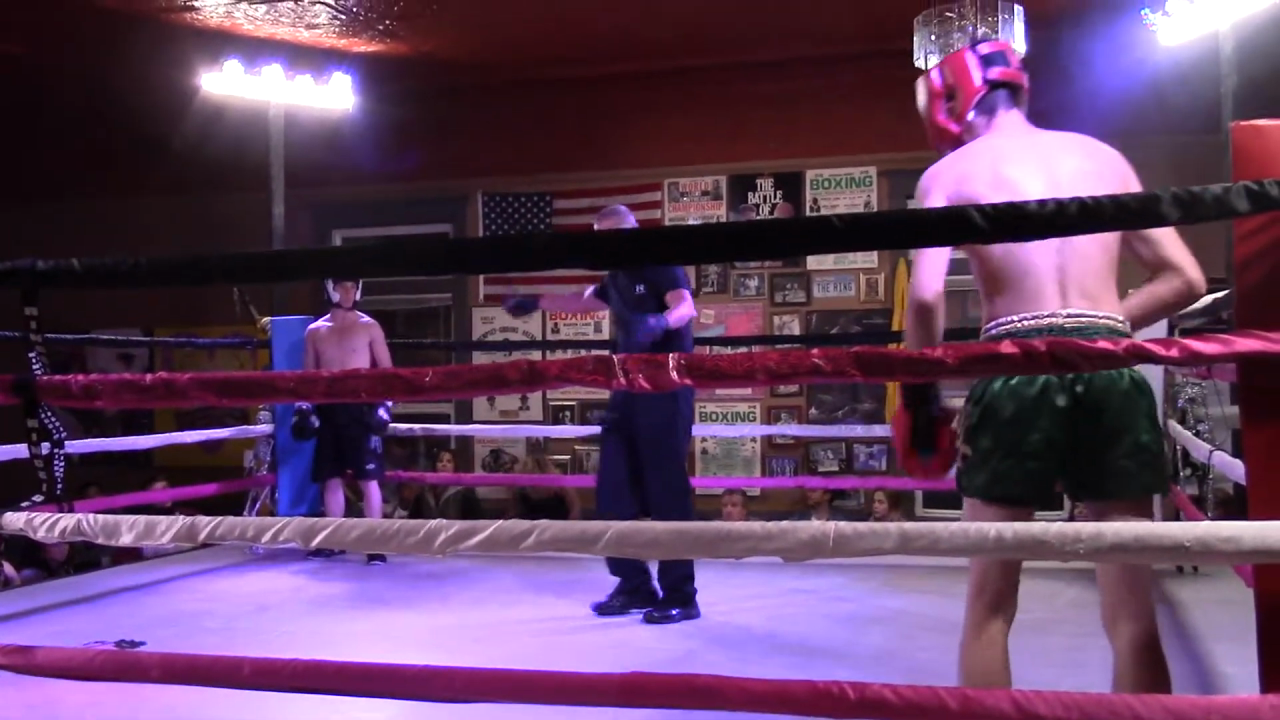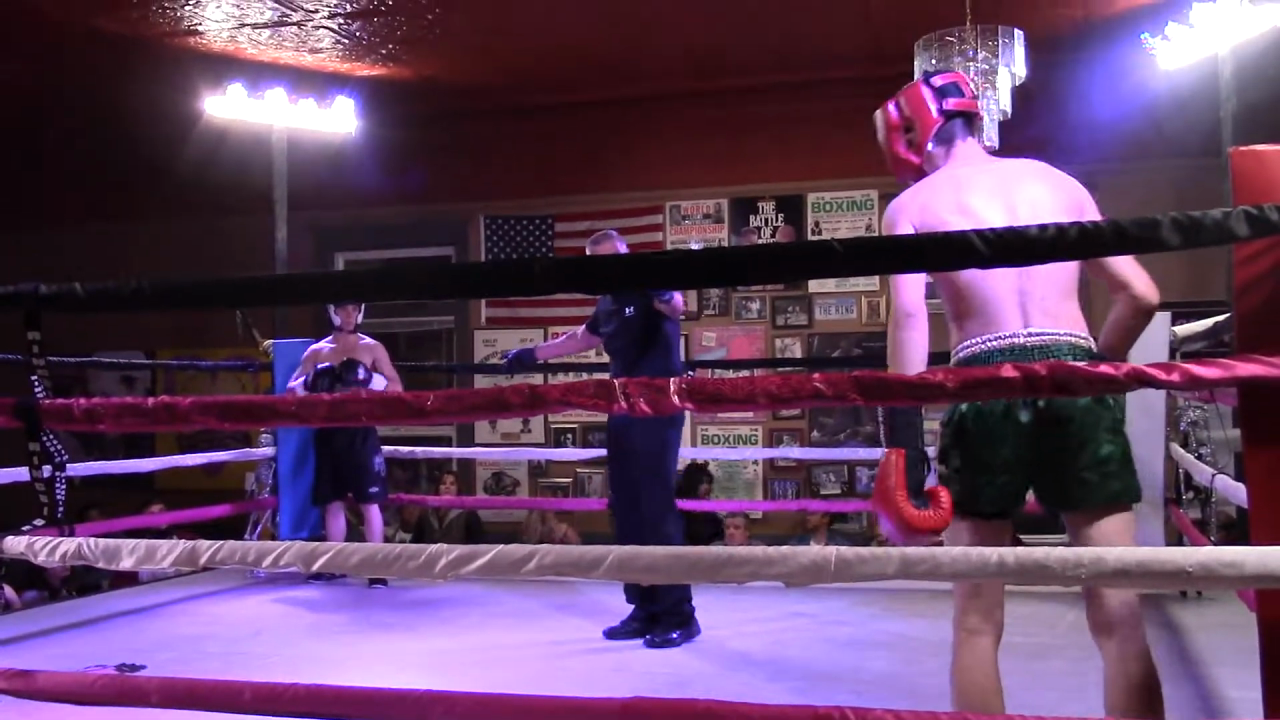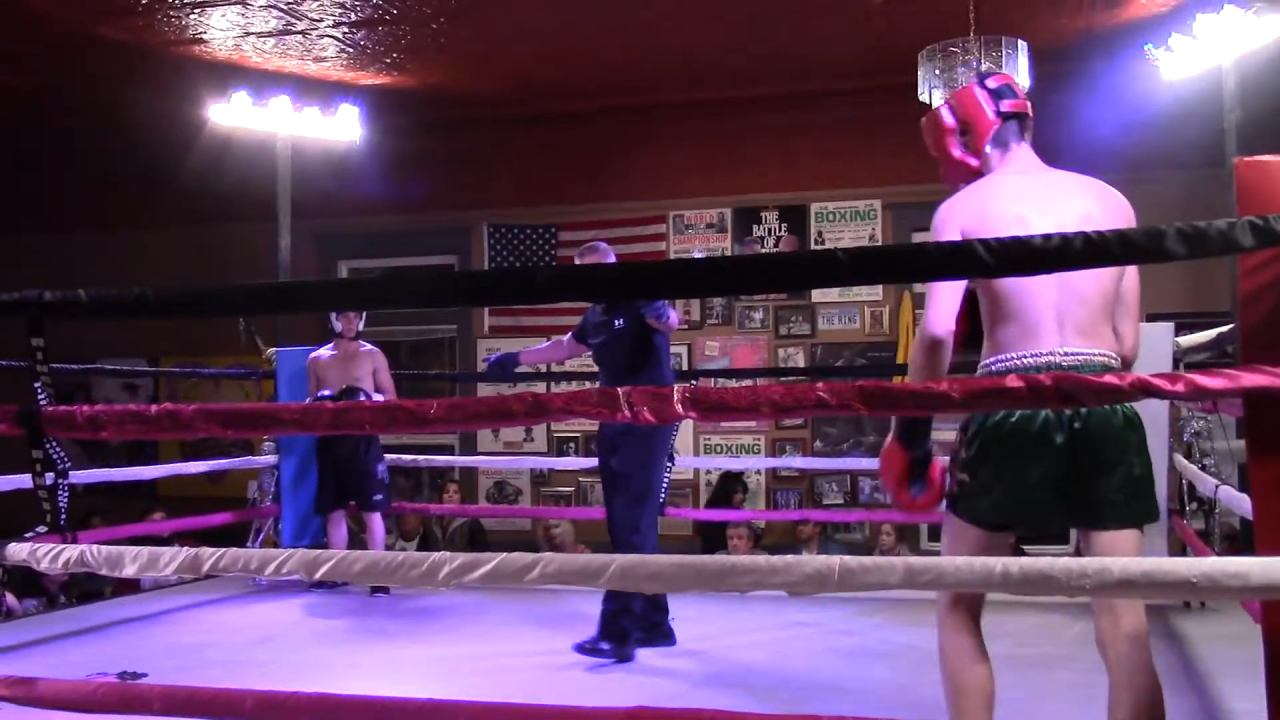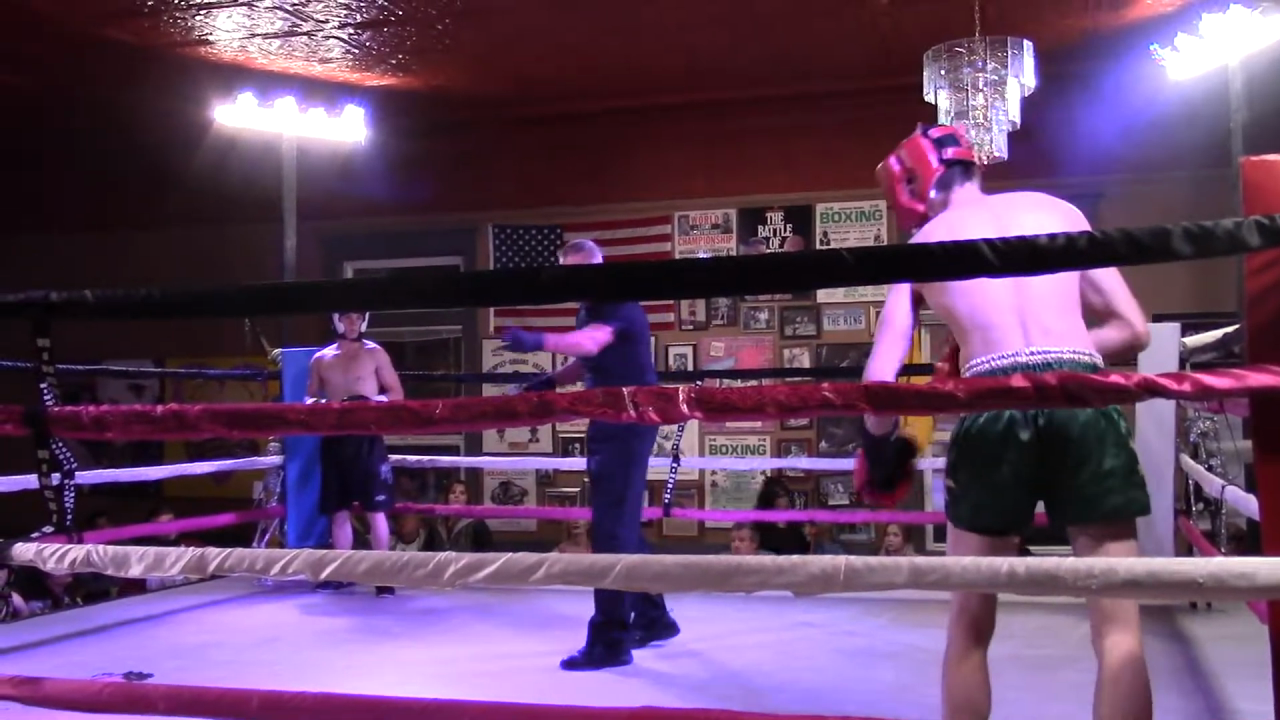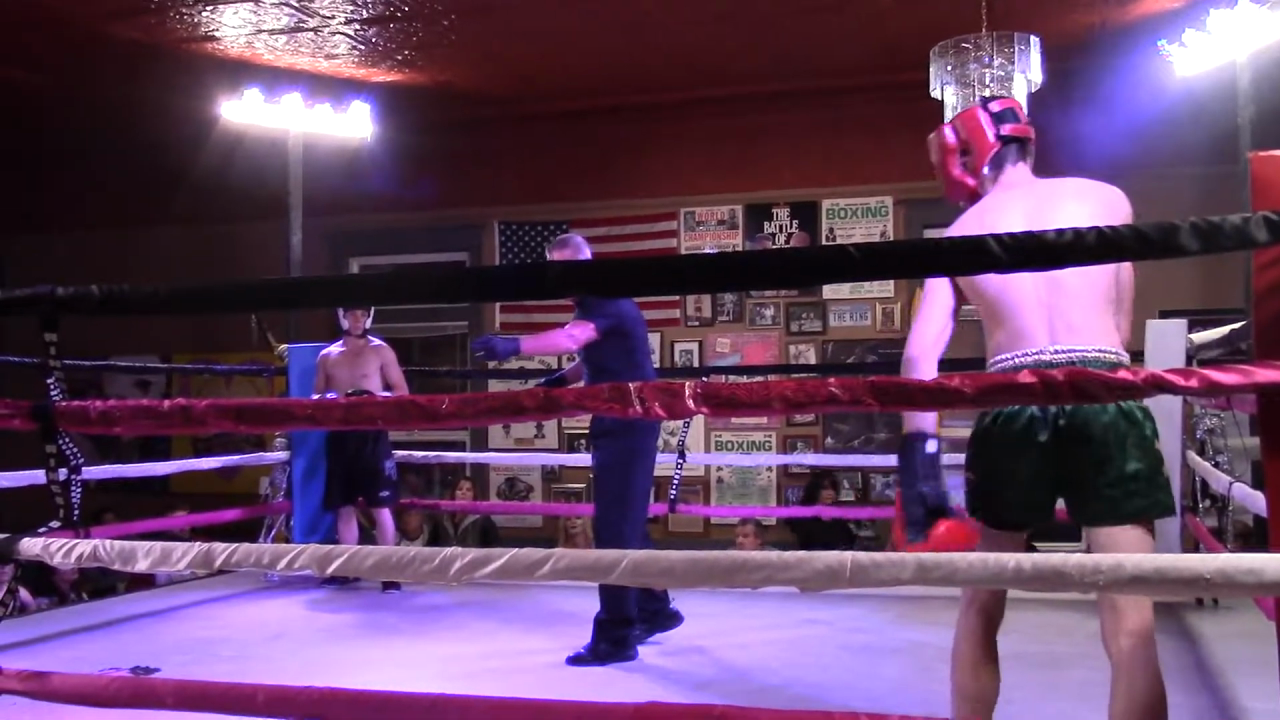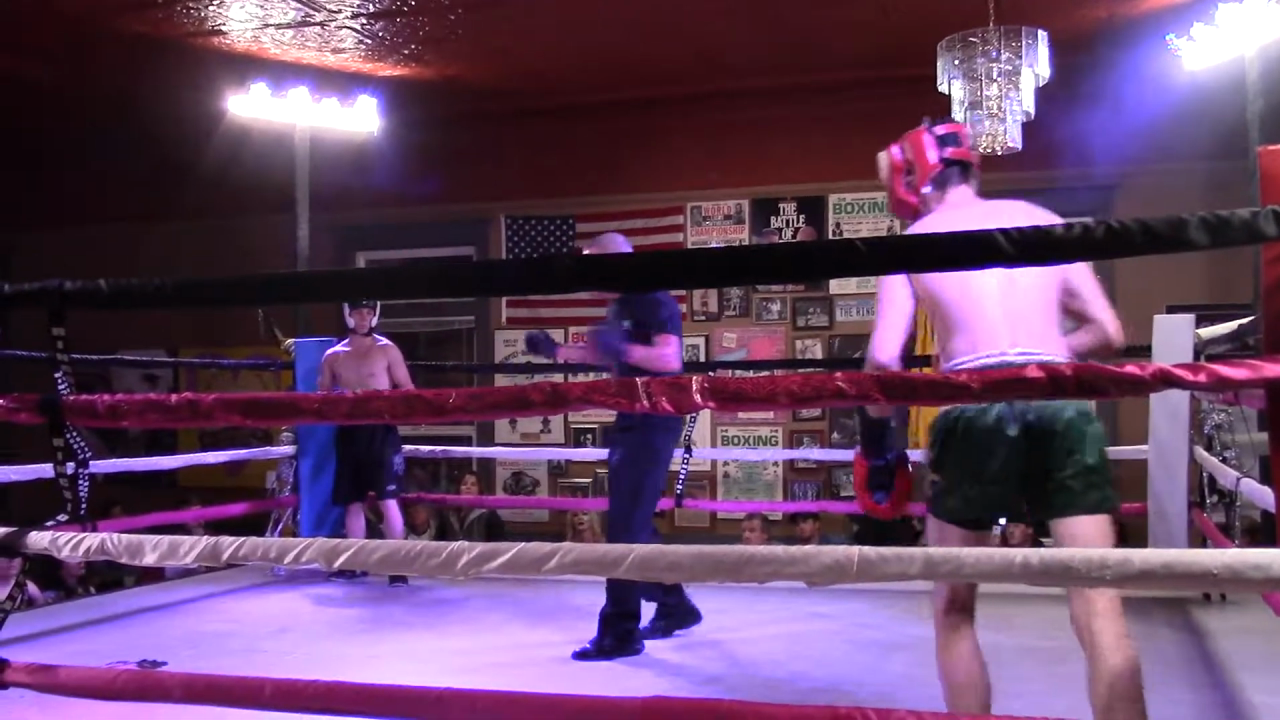
dt=0.4s
person 1, frame 1
left shoulder: (948, 174)
right shoulder: (1104, 158)
left elbow: (926, 296)
right elbow: (1186, 278)
left wrist: (919, 395)
left hip: (1017, 378)
right hip: (1113, 377)
left knee: (991, 607)
right knee: (1133, 614)
person 1, frame 2
left shoulder: (911, 205)
right shoulder: (1060, 183)
left elbow: (909, 314)
right elbow: (1141, 296)
left hip: (988, 396)
right hip: (1078, 387)
left knee: (978, 624)
right knee: (1119, 617)
person 1, frame 3
left shoulder: (962, 210)
right shoulder: (1111, 203)
left elbow: (937, 331)
right elbow: (1124, 347)
left wrist: (913, 428)
left hip: (1014, 412)
right hip: (1105, 410)
left knee: (958, 611)
right knee: (1126, 633)
person 1, frame 4
left shoulder: (920, 252)
right shoulder: (1058, 211)
left elbow: (880, 378)
right elbow: (1132, 328)
left wrist: (882, 446)
left hip: (992, 414)
right hip: (1082, 405)
left knee: (970, 628)
right knee: (1119, 632)
person 1, frame 5
left shoulder: (959, 234)
right shoulder: (1106, 199)
left elbow: (921, 350)
right elbow: (1119, 331)
left wrist: (919, 464)
left hip: (1014, 411)
right hip: (1106, 401)
left knee: (980, 613)
right knee: (1130, 631)
person 1, frame 6
left shoulder: (914, 241)
right shoulder: (1044, 222)
left elbow: (883, 356)
right elbow: (1106, 330)
left wrist: (879, 435)
left hip: (974, 410)
right hip: (1060, 405)
left knee: (953, 613)
right knee: (1101, 616)
person 2, frame 1
left shoulder: (662, 267)
right shoulder: (617, 277)
left elbow: (685, 306)
right elbow: (583, 300)
left wrist: (659, 322)
right wrist: (533, 303)
left hip: (666, 392)
right hip: (628, 391)
left knee: (667, 490)
right knee: (614, 487)
left ankle: (680, 596)
right ankle: (635, 585)
person 2, frame 2
left shoulder: (648, 293)
right shoulder: (606, 305)
left elbow: (677, 307)
right elbow: (579, 339)
left wrist: (666, 296)
right wrist: (532, 354)
left hip: (658, 411)
right hip: (622, 413)
left knee: (655, 510)
right knee: (627, 512)
left ankle: (679, 616)
right ankle: (648, 610)
person 2, frame 3
left shoulder: (641, 302)
right shoulder: (594, 317)
left elbow: (669, 321)
right elbow: (563, 347)
left wrist: (662, 315)
right wrist: (516, 359)
left hip: (648, 424)
right hip: (613, 425)
left knee: (631, 522)
right knee: (628, 523)
left ankle: (617, 633)
right ankle: (653, 622)
person 2, frame 4
left shoulder: (619, 306)
right shoulder: (590, 311)
left elbow: (589, 344)
left wrist: (537, 340)
right wrist: (550, 382)
left hip: (628, 425)
right hip: (607, 425)
left knee: (611, 529)
right knee: (624, 525)
left ankle: (611, 641)
right ankle: (652, 617)
person 2, frame 5
left shoulder: (606, 302)
right shoulder: (591, 305)
left elbow: (569, 340)
left wrist: (512, 346)
right wrist: (562, 380)
left hip: (631, 422)
right hip: (613, 421)
left knee: (615, 525)
right knee: (624, 520)
left ankle: (615, 637)
right ankle: (654, 609)
person 2, frame 6
left shoulder: (654, 302)
right shoulder: (618, 308)
left elbow: (672, 360)
right elbow: (603, 357)
left wrist: (625, 351)
right wrist: (556, 350)
left hip: (656, 421)
right hip: (630, 420)
left knee: (625, 523)
right knee: (634, 521)
left ankle: (619, 632)
right ankle: (675, 606)
person 3, frame 1
left shoulder: (370, 327)
right shoulder: (314, 330)
left elbow: (387, 371)
right elbow: (309, 374)
left wrist: (382, 404)
right wrist: (302, 408)
left hip: (359, 410)
right hip: (327, 410)
left knee: (368, 478)
right knee: (331, 478)
person 3, frame 2
left shoulder: (372, 348)
right shoulder: (316, 352)
left elbow: (397, 388)
right elbow: (291, 391)
left wrist: (368, 378)
right wrist: (310, 382)
left hip: (360, 431)
right hip: (328, 432)
left knee: (369, 502)
right knee: (332, 502)
person 3, frame 3
left shoulder: (372, 355)
right shoulder: (317, 359)
left elbow: (391, 397)
right elbow: (309, 399)
left wrist: (368, 398)
right wrist: (316, 403)
left hip: (362, 439)
right hip: (330, 440)
left knee: (371, 510)
right knee: (334, 510)
person 3, frame 4
left shoulder: (375, 354)
right shoulder: (321, 359)
left elbow: (397, 394)
right elbow: (310, 397)
left wrist: (371, 402)
right wrist: (317, 406)
left hip: (366, 439)
right hip: (334, 440)
left knee: (376, 510)
right knee: (338, 511)
person 3, frame 5
left shoulder: (381, 351)
right shoulder: (327, 356)
left elbow: (402, 392)
right elbow: (316, 395)
left wrist: (374, 397)
right wrist: (325, 401)
left hip: (371, 435)
right hip: (339, 436)
left knee: (380, 507)
right knee: (344, 507)
person 3, frame 6
left shoulder: (387, 350)
right shoulder: (332, 356)
left elbow: (408, 391)
right elbow: (321, 396)
left hip: (381, 432)
right hip: (349, 434)
left knee: (388, 501)
right knee: (352, 503)
